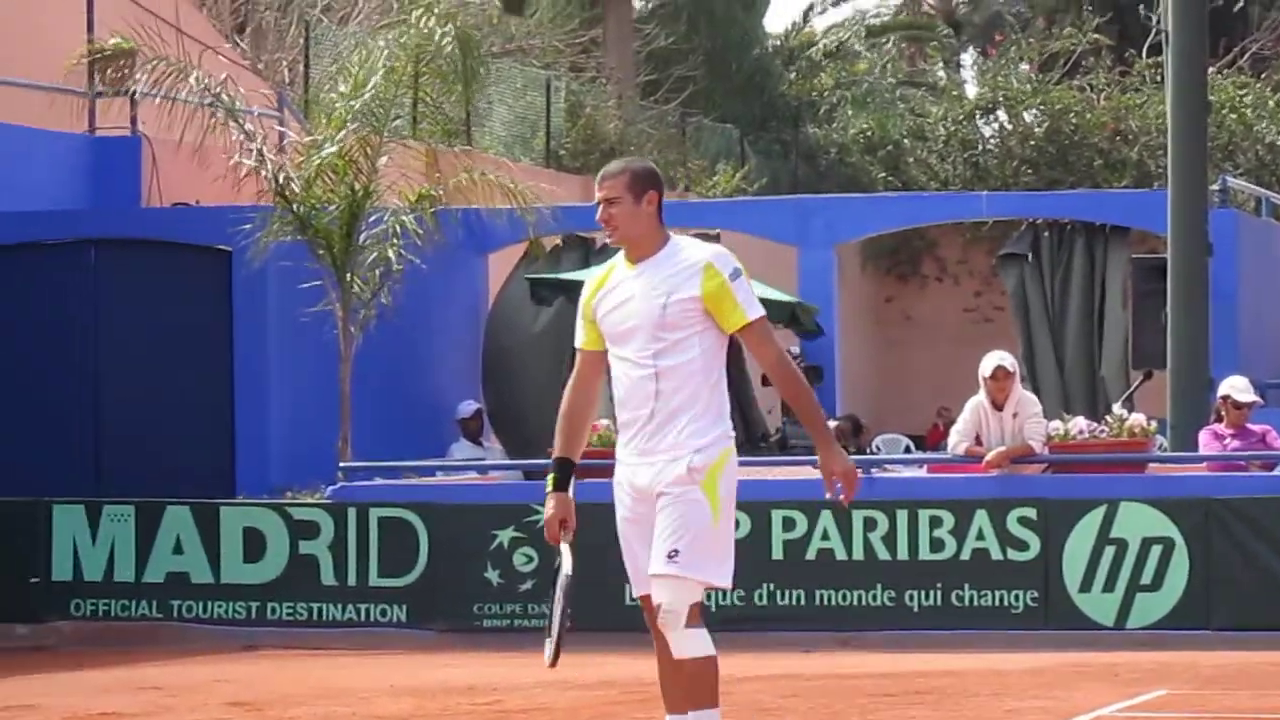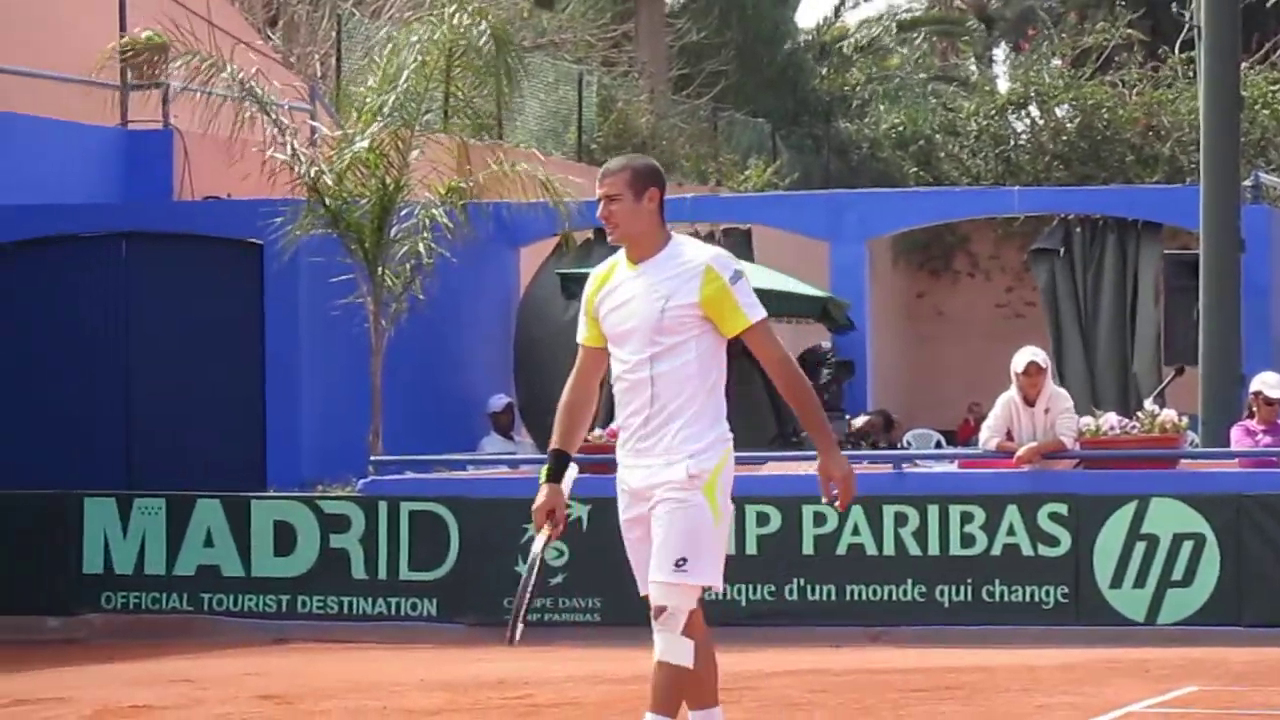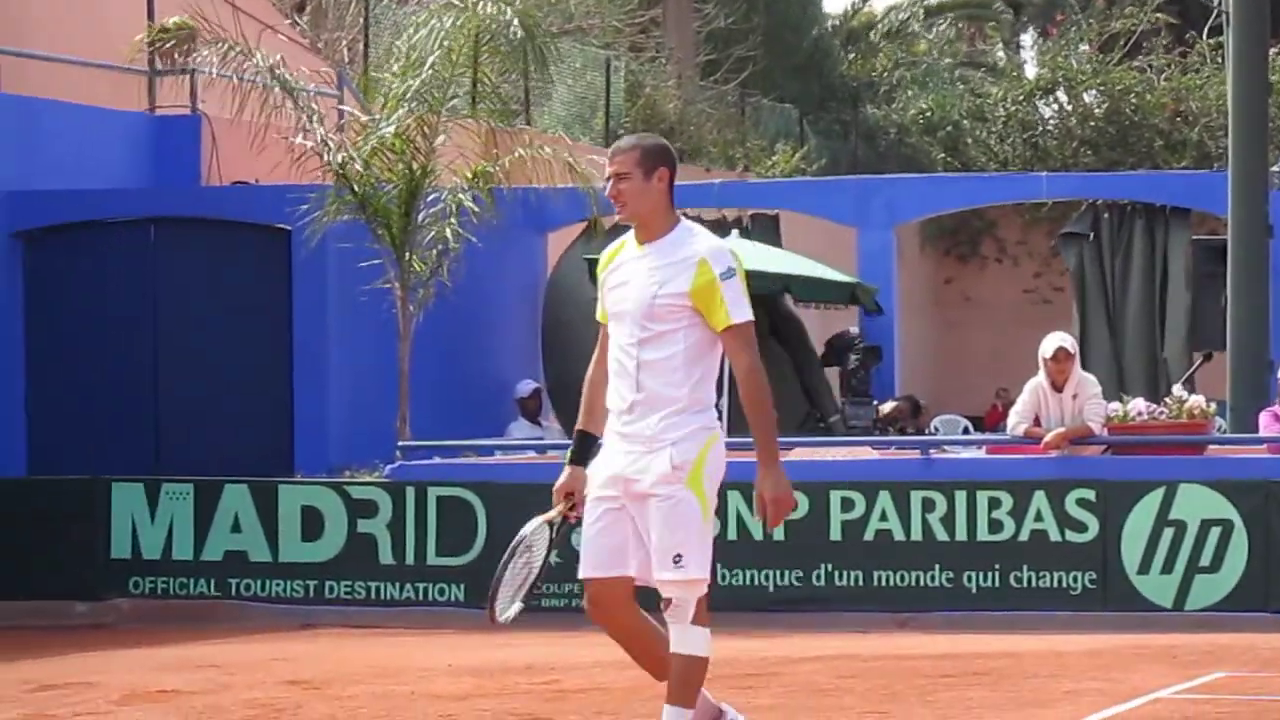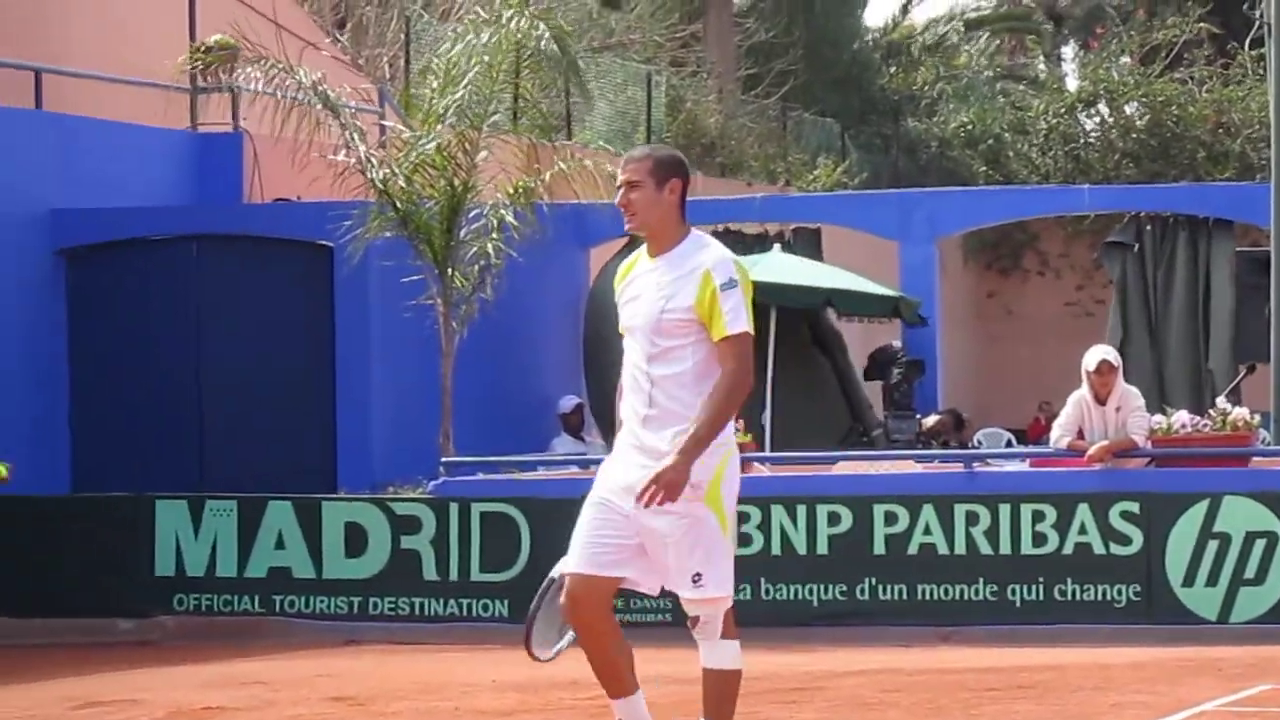
dt=0.2s
person 1, frame 1
left shoulder: (708, 265)
right shoulder: (599, 286)
left elbow: (773, 358)
right elbow: (582, 389)
left wrist: (826, 443)
right wrist: (559, 485)
left hip: (696, 465)
right hip: (633, 475)
left knee: (677, 610)
right knee: (661, 618)
person 1, frame 2
left shoulder: (708, 268)
right shoulder: (602, 283)
left elbow: (776, 361)
right elbow: (584, 384)
left wrist: (828, 448)
right wrist: (553, 477)
left hip: (693, 468)
right hip: (634, 473)
left knee: (673, 615)
right knee: (677, 618)
person 1, frame 3
left shoulder: (706, 256)
right shoulder: (613, 258)
left elbow: (747, 364)
left wrist: (769, 464)
right wrist: (578, 459)
left hip: (680, 456)
right hip: (617, 459)
left knee: (683, 601)
right knee: (604, 602)
person 1, frame 4
left shoulder: (714, 268)
right shoulder: (630, 270)
left elbow: (738, 376)
left wrist: (684, 460)
left hip: (692, 472)
right hip: (626, 469)
left knee: (710, 615)
right knee: (581, 599)
